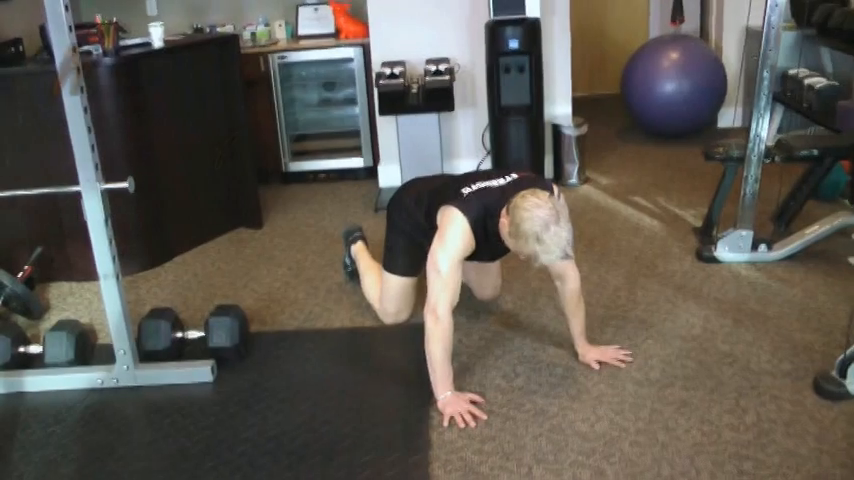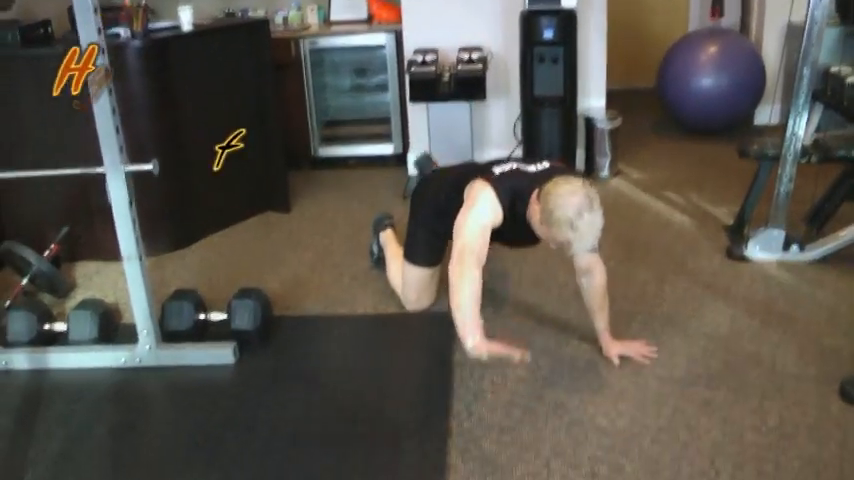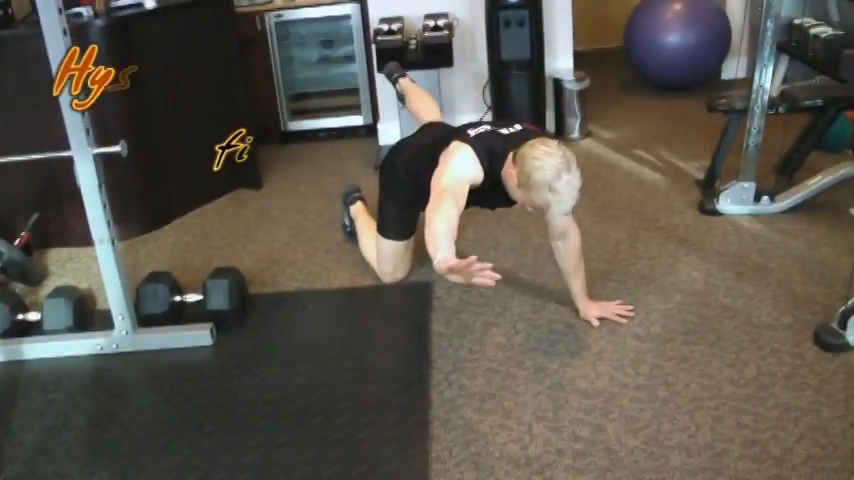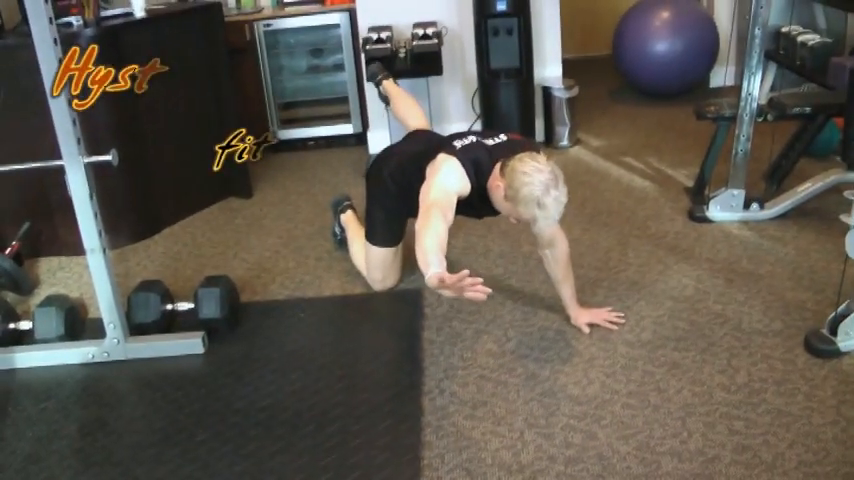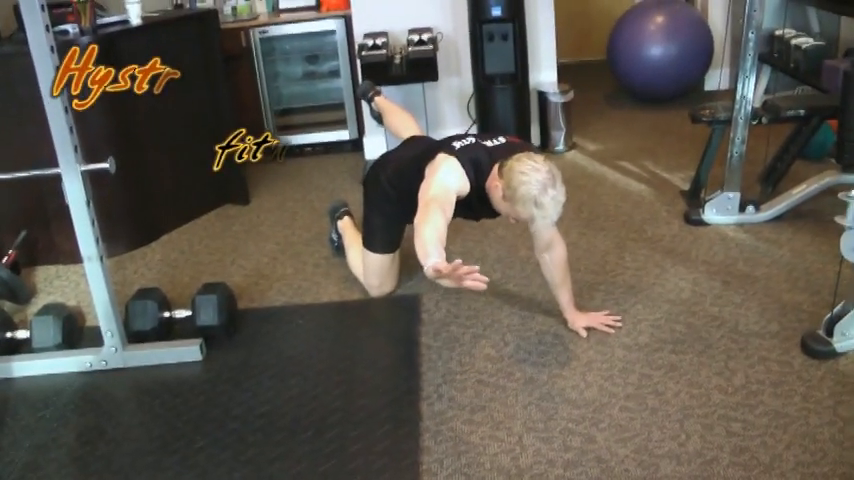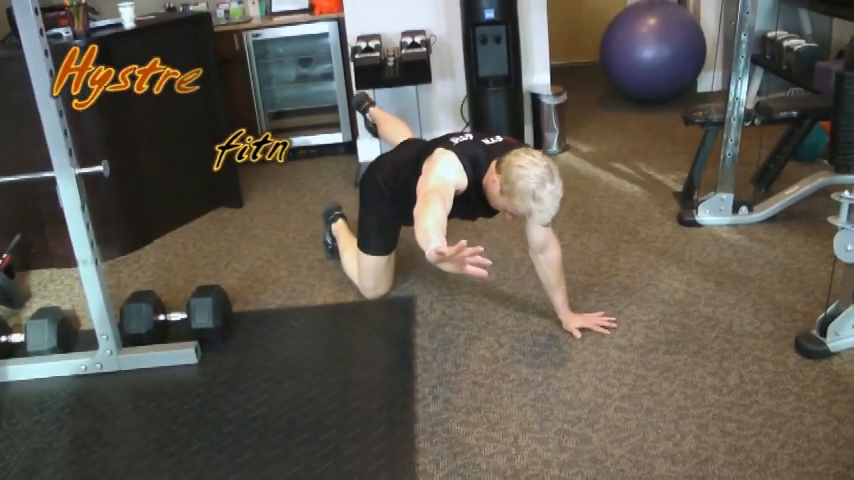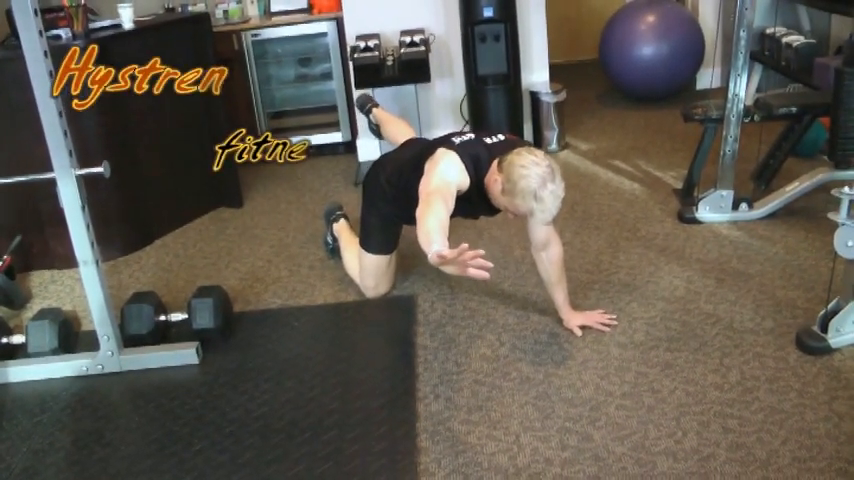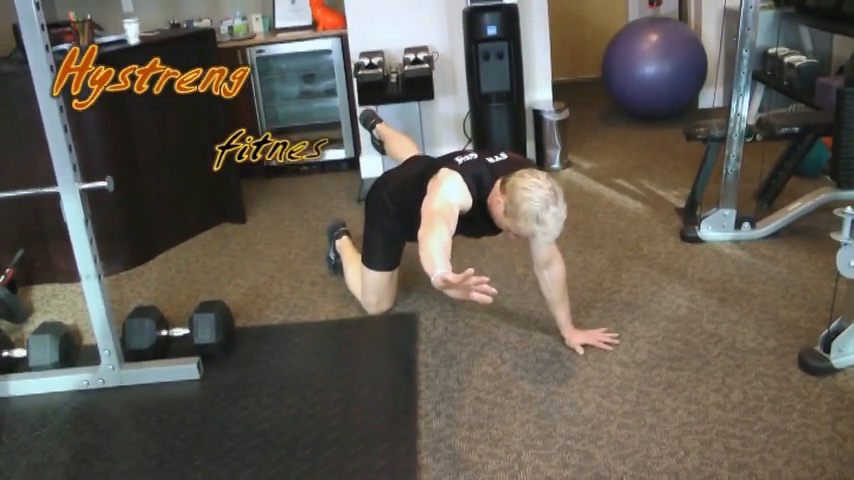
dt=0.5s
person 1, frame 1
left shoulder: (549, 200)
right shoulder: (459, 225)
left elbow: (566, 275)
right elbow: (438, 311)
left wrist: (583, 345)
right wrist: (445, 394)
left hip: (463, 204)
right hip: (412, 212)
left knee: (488, 294)
right knee: (394, 314)
right ankle: (357, 245)
person 1, frame 2
left shoulder: (573, 201)
right shoulder: (487, 201)
left elbow: (590, 271)
right elbow: (465, 265)
left wrist: (607, 340)
right wrist: (473, 338)
right hip: (436, 202)
right knee: (417, 302)
left ankle: (435, 173)
right ankle: (386, 233)
person 1, frame 3
left shoulder: (545, 158)
right shoulder: (465, 161)
left elbow: (564, 233)
right elbow: (443, 204)
left wrist: (583, 301)
right wrist: (444, 258)
right hip: (404, 172)
left knee: (434, 124)
right knee: (391, 274)
left ankle: (401, 81)
right ankle: (356, 207)
person 1, frame 4
left shoulder: (531, 166)
right shoulder: (451, 172)
left elbow: (551, 241)
right elbow: (432, 218)
left wrist: (574, 308)
right wrist: (435, 275)
left hip: (424, 148)
right hip: (391, 180)
left knee: (420, 130)
right knee: (382, 281)
left ankle: (384, 83)
right ankle: (346, 215)
person 1, frame 5
left shoulder: (530, 171)
right shoulder: (451, 172)
left elbow: (549, 245)
right elbow: (430, 214)
left wrist: (571, 312)
right wrist: (435, 264)
right hip: (388, 186)
left knee: (415, 139)
right knee: (379, 288)
left ankle: (375, 98)
right ankle: (343, 221)
person 1, frame 6
left shoulder: (525, 174)
right shoulder: (449, 167)
left elbow: (544, 247)
right elbow: (430, 206)
left wrist: (565, 314)
right wrist: (436, 249)
right hip: (384, 187)
right knee: (373, 290)
left ankle: (370, 111)
right ankle: (337, 224)
person 1, frame 7
left shoulder: (527, 171)
right shoulder: (451, 167)
left elbow: (545, 244)
right elbow: (432, 207)
left wrist: (567, 311)
right wrist: (438, 251)
right hip: (387, 187)
right knee: (375, 288)
left ankle: (374, 112)
right ankle: (339, 224)
person 1, frame 8
left shoulder: (530, 189)
right shoulder: (453, 187)
left elbow: (548, 263)
right elbow: (434, 230)
left wrist: (568, 330)
right wrist: (441, 275)
left hip: (421, 177)
right hip: (390, 203)
right knee: (376, 305)
left ankle: (377, 127)
right ankle: (341, 240)
